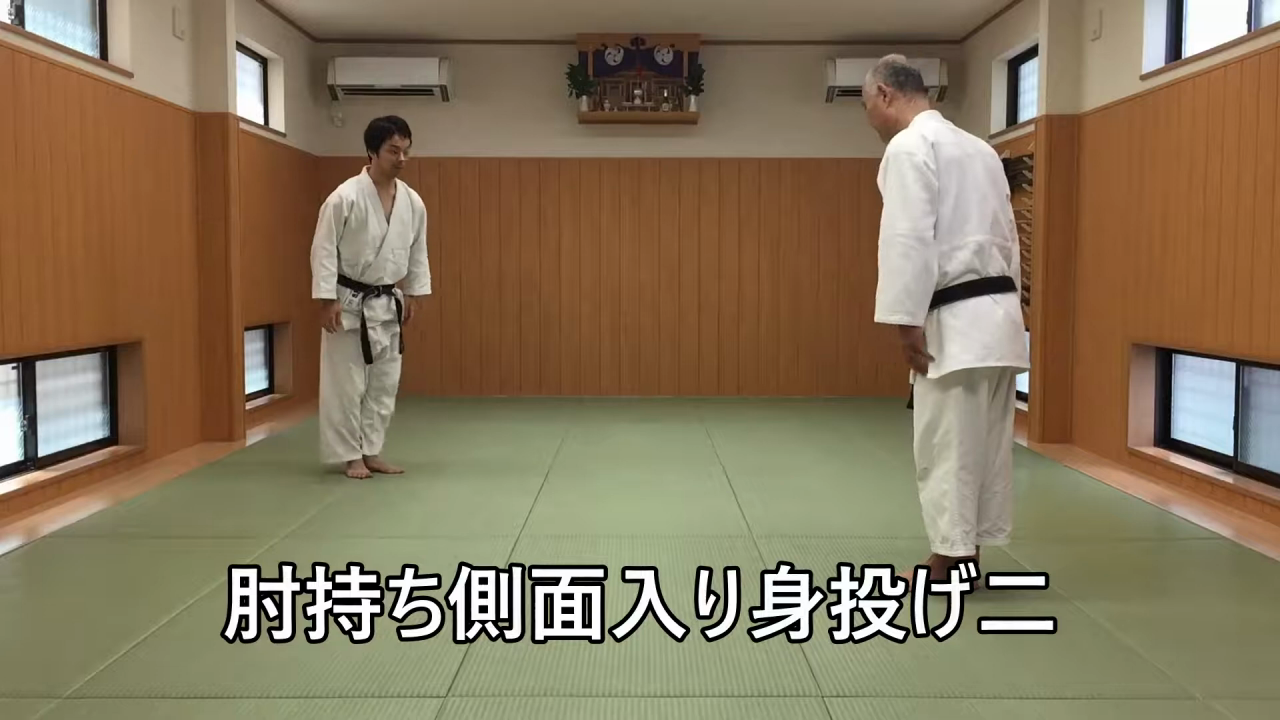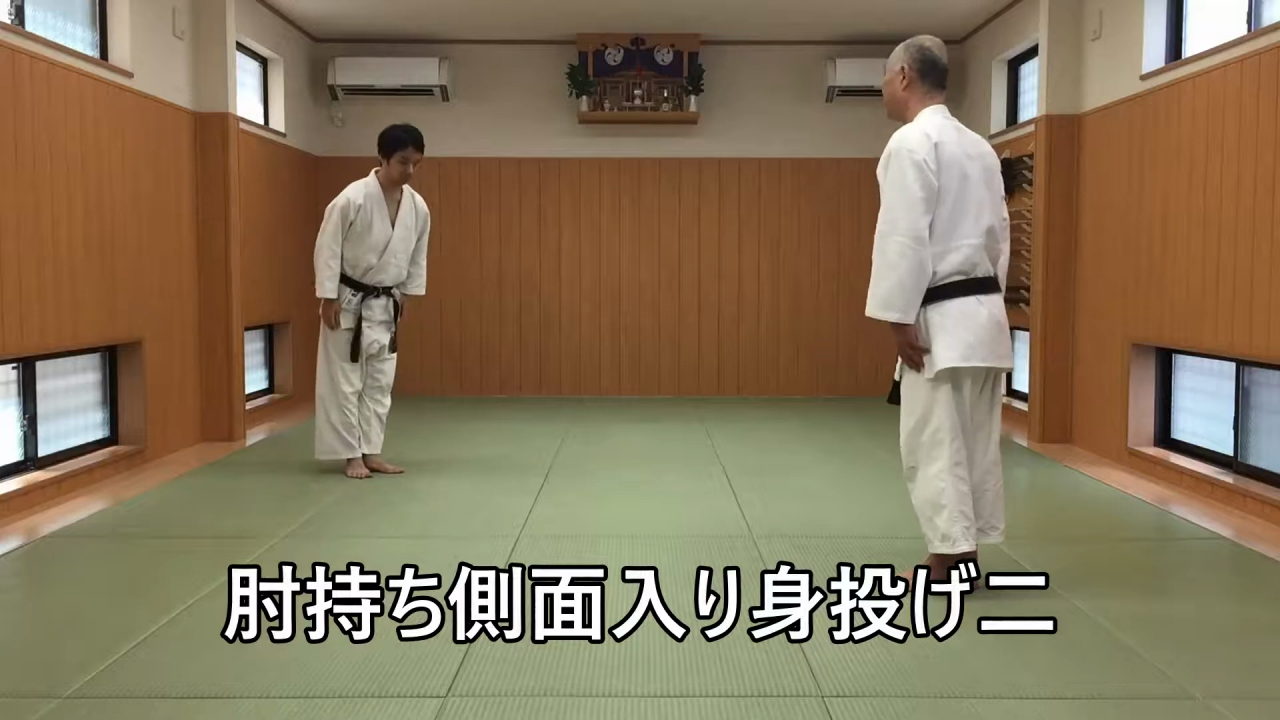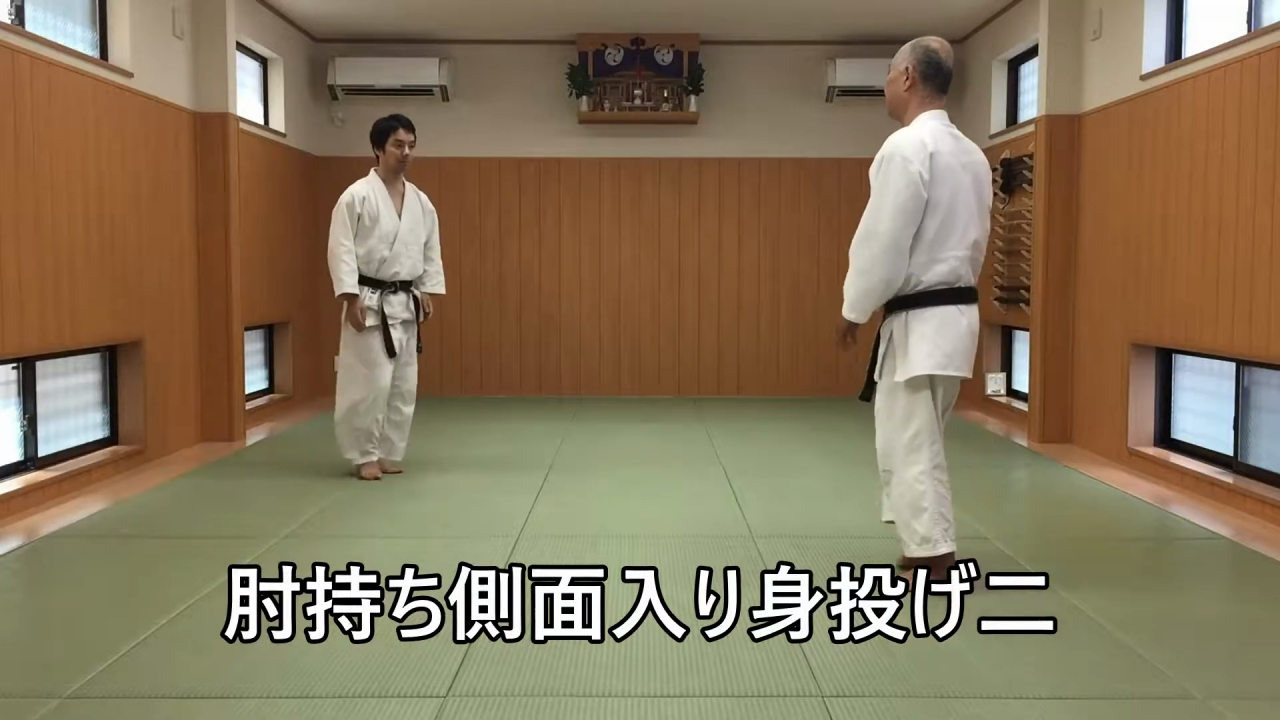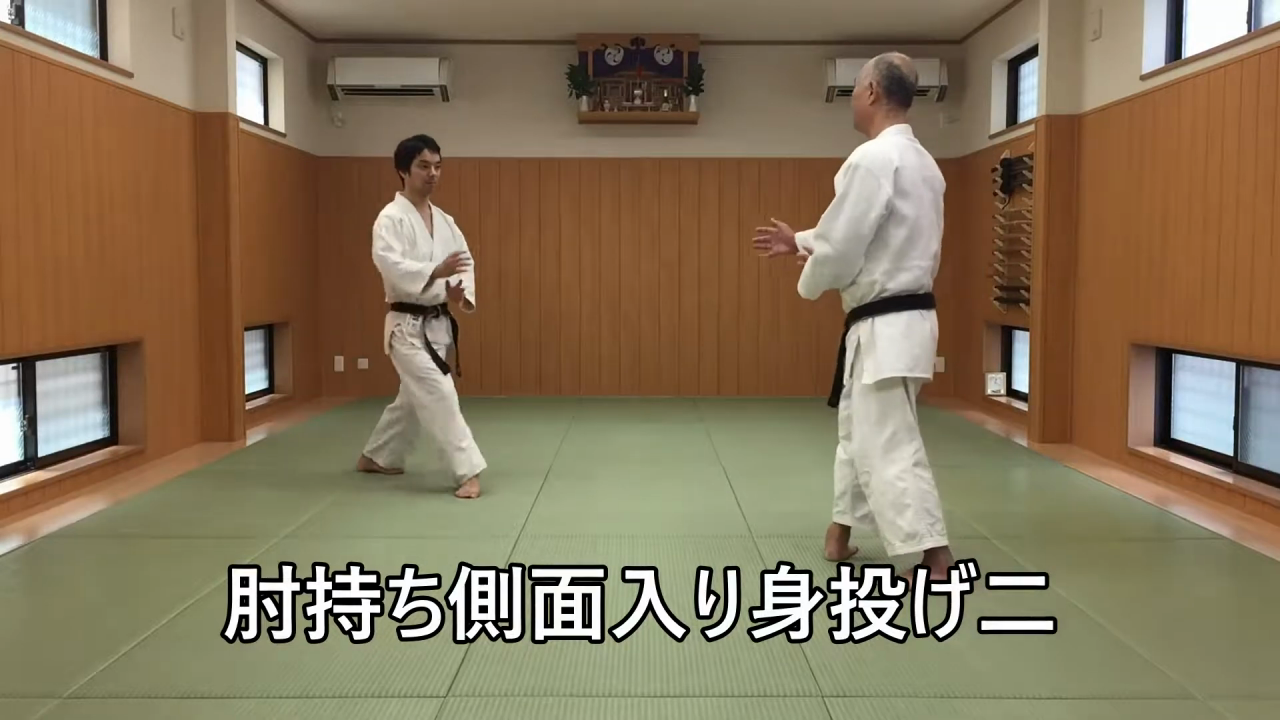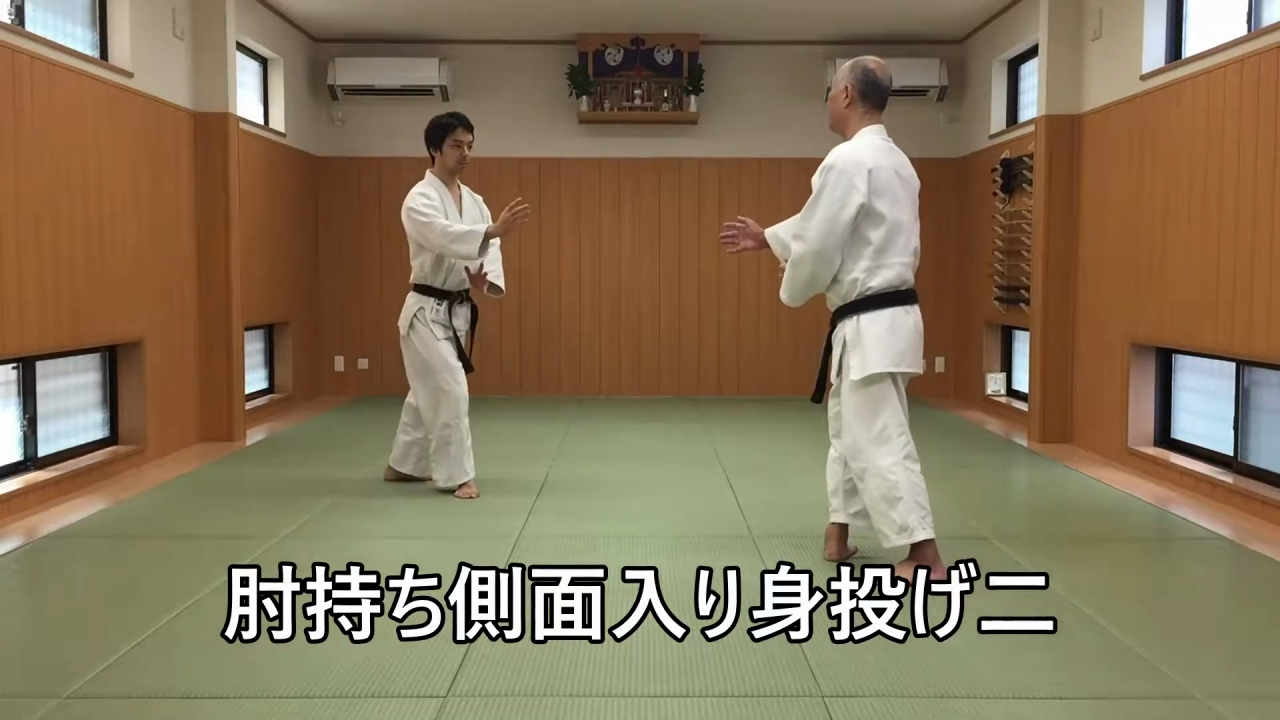
dt=0.4s
person 1, frame 1
left shoulder: (910, 146)
right shoulder: (979, 148)
left elbow: (907, 239)
right elbow: (1007, 235)
left wrist: (904, 321)
left hip: (957, 317)
right hip: (999, 310)
left knee: (947, 445)
right knee: (986, 443)
left ankle: (950, 560)
right ankle: (967, 552)
person 1, frame 2
left shoulder: (912, 142)
right shoulder: (978, 147)
left elbow: (903, 238)
right elbow: (998, 234)
left wrist: (900, 319)
left hip: (943, 315)
right hip: (984, 309)
left knee: (933, 445)
right knee: (975, 442)
left ankle: (951, 557)
right ankle: (964, 550)
person 1, frame 3
left shoulder: (907, 147)
right shoulder: (971, 154)
left elbow: (882, 243)
left wrist: (854, 310)
left hip: (919, 320)
right hip: (958, 312)
left knee: (910, 449)
right knee: (910, 438)
left ankle: (938, 559)
right ankle: (929, 545)
person 1, frame 4
left shoulder: (874, 159)
right shoulder: (921, 163)
left elbow: (840, 246)
left wrist: (809, 281)
right wrist: (802, 241)
left hip: (884, 326)
right hip: (906, 317)
left knee: (889, 449)
right knee: (858, 433)
left ankle: (935, 557)
right ankle: (841, 533)
person 1, frame 5
left shoulder: (849, 159)
right shoulder: (894, 160)
left elbow: (818, 244)
left wrist: (792, 292)
right wrist: (767, 237)
left hip: (870, 323)
right hip: (883, 315)
left knee: (880, 444)
right knee: (849, 432)
left ankle: (925, 555)
right ankle: (839, 534)
person 2, frame 1
left shoulder: (412, 201)
right shoulder: (346, 197)
left elbow: (417, 252)
right elbow: (324, 250)
left wrist: (413, 295)
right wrist: (328, 300)
left hip: (388, 304)
right hip: (351, 302)
left knee: (385, 384)
right knee: (347, 384)
left ankle: (371, 452)
right ankle: (351, 455)
person 2, frame 2
left shoulder: (418, 207)
right shoulder: (353, 198)
left elbow: (416, 256)
right elbow: (327, 249)
left wrist: (406, 295)
right wrist: (329, 299)
left hip: (384, 305)
right hip: (348, 300)
left knee: (380, 383)
right knee: (343, 382)
left ankle: (370, 452)
right ankle: (351, 455)
person 2, frame 3
left shoulder: (421, 201)
right shoulder: (357, 196)
left elbow: (430, 252)
right elbow: (341, 249)
left wrist: (428, 293)
right wrist: (351, 298)
left hip: (406, 303)
right hip: (369, 301)
left knee: (403, 386)
right knee: (371, 383)
left ankle: (385, 453)
right ankle: (364, 456)
person 2, frame 4
left shoulder: (445, 221)
right shoulder: (391, 218)
left elbow: (464, 262)
right elbow: (390, 265)
left wrist: (461, 292)
right wrist: (436, 272)
left hip: (439, 324)
right hip: (408, 326)
left knee: (414, 400)
right knee: (440, 397)
left ankle: (375, 456)
right ankle: (467, 471)
person 2, frame 5
left shoulder: (473, 201)
right shoulder: (420, 199)
left elbow: (489, 247)
right elbow: (445, 236)
left wrist: (487, 277)
right wrist: (493, 230)
left hip: (457, 310)
right hip: (428, 311)
left knee: (427, 393)
right knee: (450, 393)
left ankle: (403, 464)
right ankle: (458, 475)
